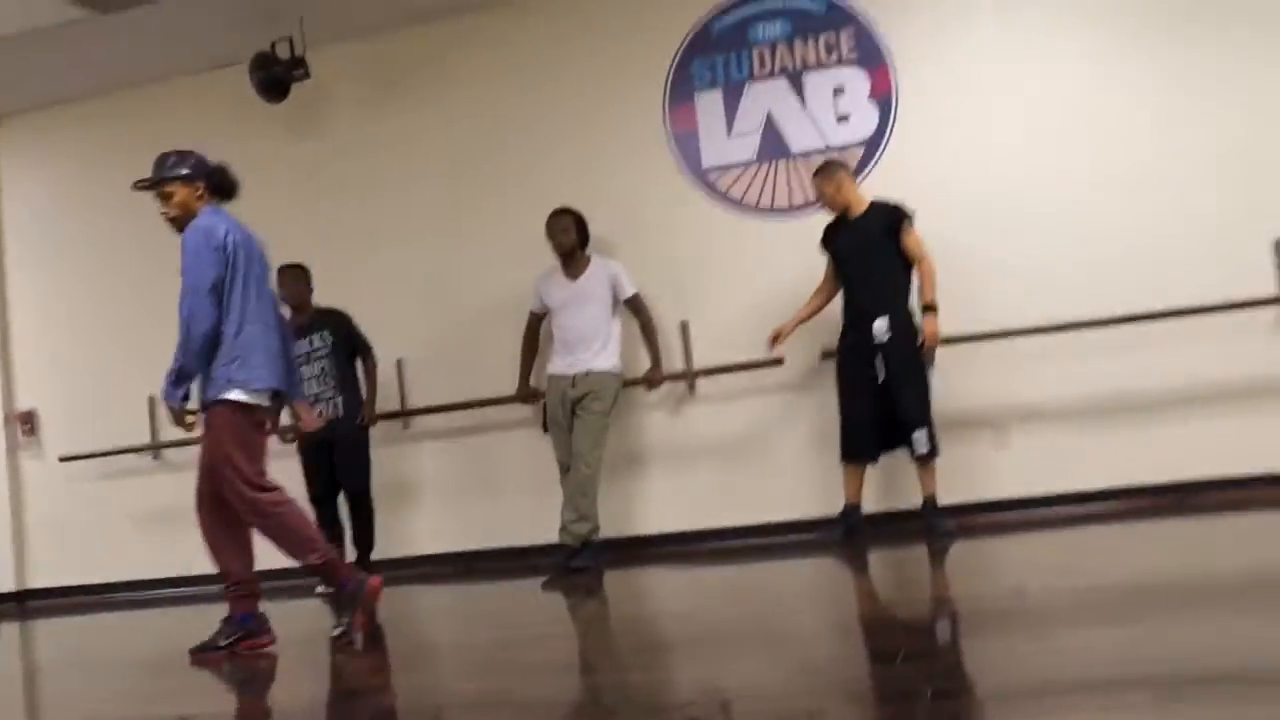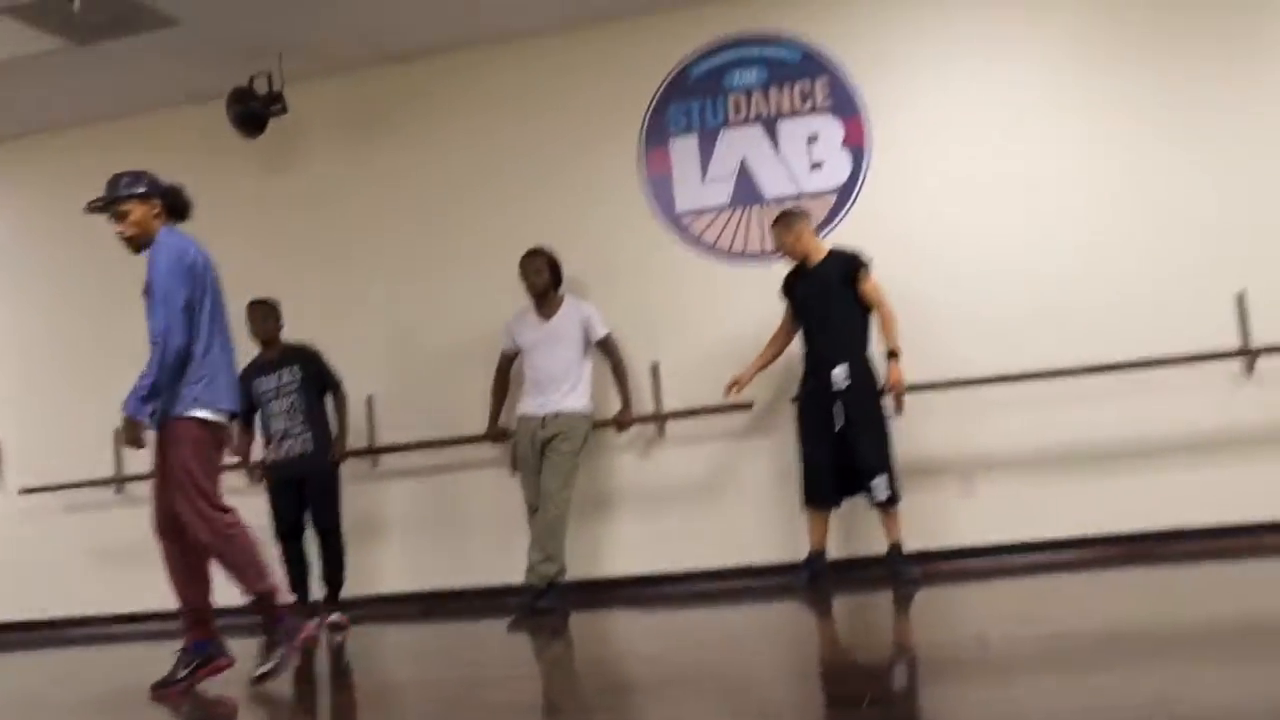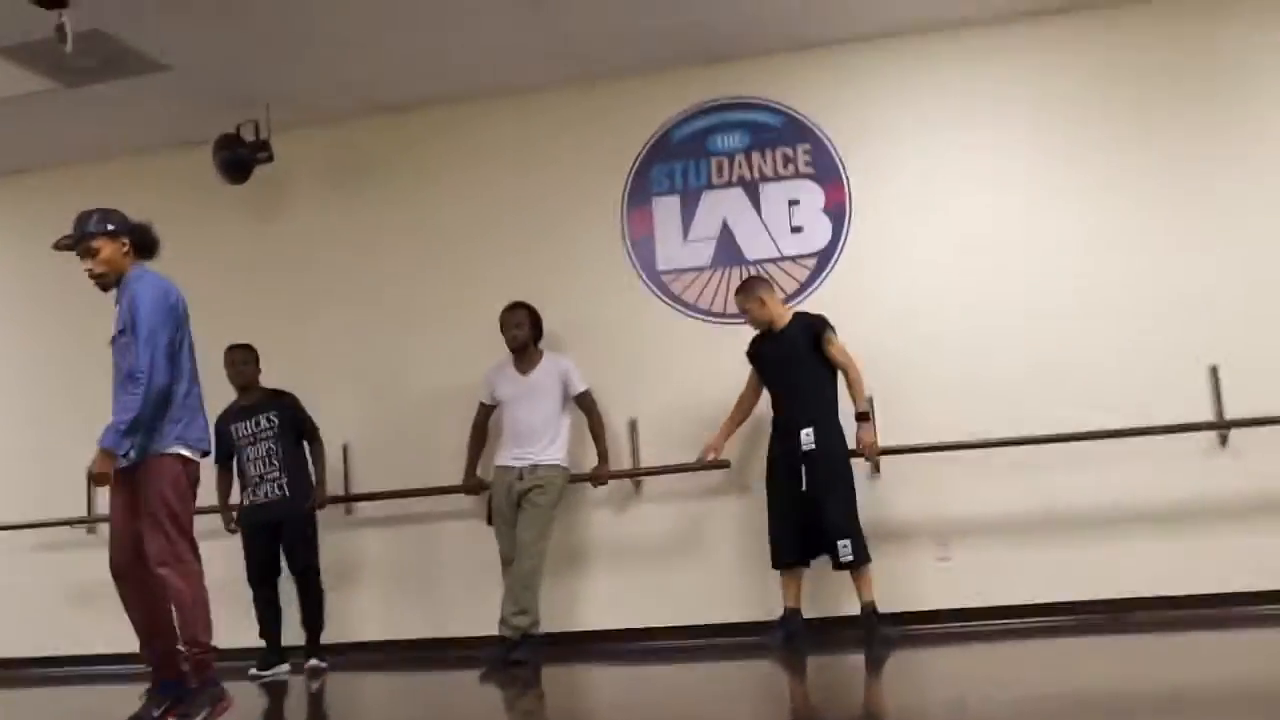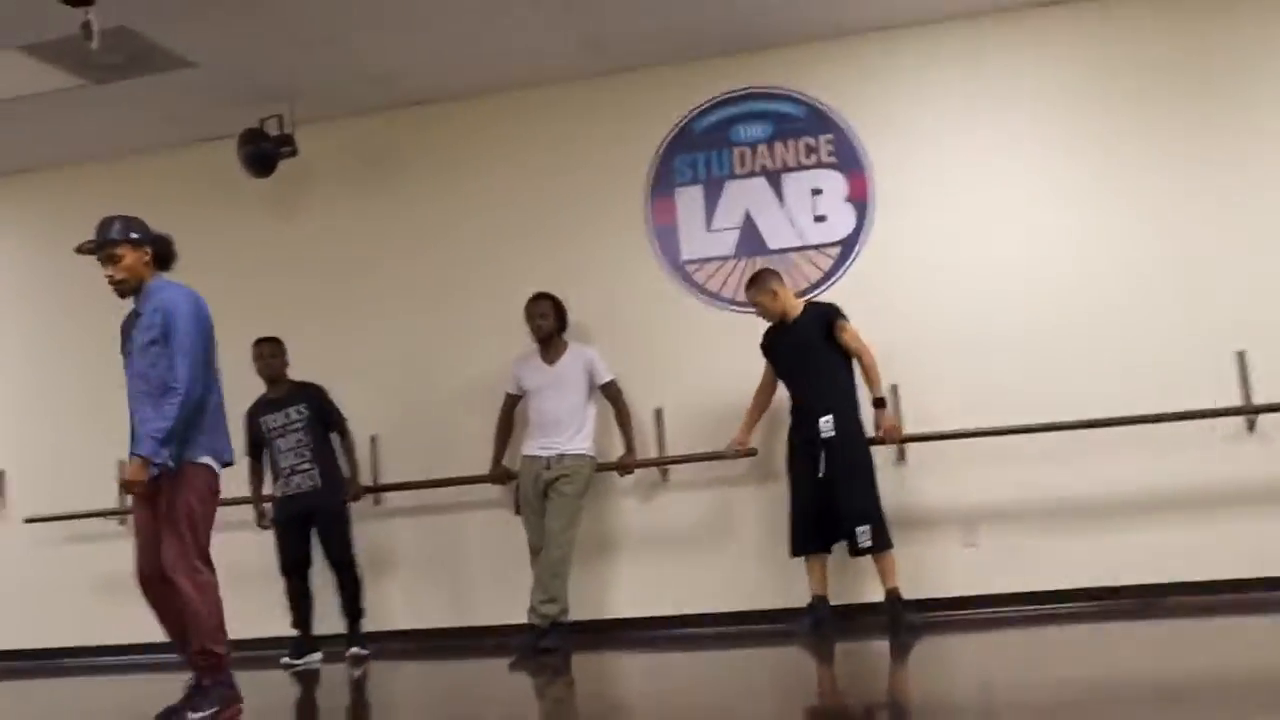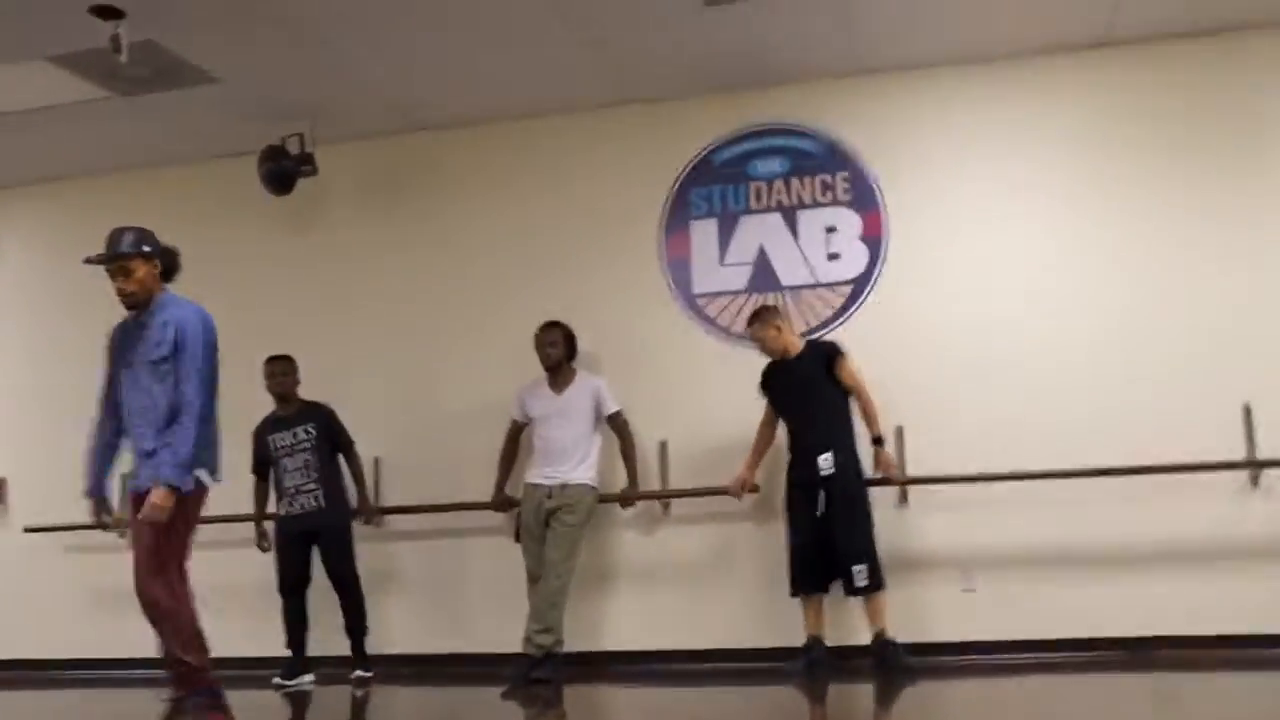
dt=0.1s
person 1, frame 1
left shoulder: (202, 233)
right shoulder: (242, 236)
left elbow: (200, 321)
right elbow: (276, 322)
left wrist: (175, 388)
right wrist: (296, 396)
left hip: (232, 383)
right hip: (256, 381)
left knee: (252, 493)
right knee: (215, 502)
left ankle: (348, 583)
right ankle: (244, 616)
person 1, frame 2
left shoulder: (170, 253)
right shoulder: (182, 257)
left elbow: (171, 341)
left wrist: (135, 408)
right wrist: (186, 414)
left hip: (194, 402)
right hip: (181, 413)
left knee: (204, 515)
right knee: (172, 526)
left ankle: (275, 620)
right ankle: (201, 645)
person 1, frame 3
left shoulder: (149, 292)
right shoulder: (134, 298)
left elbow: (154, 379)
left wrist: (111, 444)
left hip: (165, 444)
right hip: (140, 450)
left knee: (169, 556)
right knee: (127, 563)
left ankle: (202, 679)
right ankle: (168, 678)
person 1, frame 4
left shoulder: (179, 303)
right shoulder: (132, 321)
left elbow: (187, 388)
left wrist: (146, 455)
right wrist: (143, 456)
left hip: (188, 456)
right hip: (156, 463)
left knee: (184, 564)
right knee: (151, 571)
right ankle: (206, 679)
person 1, frame 5
left shoulder: (188, 321)
right shoulder: (121, 335)
left elbow: (195, 410)
right elbow: (111, 415)
left wrist: (170, 482)
right wrist: (97, 483)
left hip: (179, 475)
right hip: (147, 477)
left knee: (159, 579)
right knee: (151, 585)
person 2, frame 1
left shoulder: (890, 216)
right shoulder: (833, 234)
left elbow: (923, 263)
right elbow: (829, 286)
left wrist: (930, 313)
right wrist: (792, 323)
left hip: (897, 333)
right hip: (855, 338)
left knee: (913, 418)
right knee: (855, 424)
left ankle: (931, 507)
right ankle: (851, 512)
person 2, frame 2
left shoulder: (848, 265)
right shoulder: (794, 281)
left elbow: (882, 310)
right elbow: (785, 333)
left wrist: (893, 360)
right wrist: (750, 372)
left hip: (856, 379)
right hip: (815, 384)
left knee: (874, 463)
right knee: (818, 469)
left ankle: (896, 553)
right ankle: (816, 558)
person 2, frame 3
left shoulder: (813, 327)
right shoulder: (760, 347)
left elbow: (850, 370)
right elbow: (750, 396)
left wrist: (864, 422)
right wrist: (721, 437)
left hip: (824, 442)
right hip: (783, 447)
left knee: (841, 525)
right knee: (785, 532)
left ankle: (870, 613)
right ankle: (791, 618)
person 2, frame 4
left shoulder: (825, 316)
right shoulder: (773, 338)
left elbow: (863, 356)
right elbow: (767, 386)
left wrist: (880, 407)
right wrist: (745, 431)
left hip: (842, 428)
right hip: (803, 435)
left knee: (861, 510)
right knee: (808, 518)
left ankle: (894, 599)
right ankle: (819, 604)
person 2, frame 5
left shoulder: (825, 354)
right shoulder: (772, 375)
left elbow: (860, 393)
right elbow: (768, 425)
left wrist: (879, 445)
right wrist: (748, 470)
left hip: (840, 467)
right hip: (801, 474)
left knee: (857, 549)
right knee: (806, 557)
left ankle: (883, 642)
right ankle: (814, 645)
person 3, frame 1
left shoulder: (609, 271)
right shoulder: (545, 281)
left elbow: (642, 314)
right elbow: (532, 331)
left wrist: (656, 365)
right wrist: (523, 382)
left hip: (600, 376)
right hip: (558, 379)
left knee: (585, 460)
right knee: (568, 464)
left ankle: (573, 542)
right ankle: (584, 542)
person 3, frame 2
left shoulder: (581, 312)
right shoulder: (517, 322)
left elbow: (613, 355)
right elbow: (503, 370)
left wrist: (626, 406)
right wrist: (494, 421)
left hip: (569, 416)
right hip: (528, 419)
left knee: (553, 501)
right knee: (536, 505)
left ankle: (539, 584)
right ankle: (550, 583)
person 3, frame 3
left shoulder: (561, 367)
right shoulder: (496, 375)
left elbow: (591, 411)
right elbow: (481, 423)
left wrist: (603, 461)
right wrist: (470, 472)
left hip: (546, 470)
right hip: (505, 471)
left knee: (528, 553)
right knee: (510, 556)
left ankle: (513, 635)
right ankle: (524, 635)
person 3, frame 4
left shoulder: (586, 357)
right shoulder: (522, 365)
left elbow: (617, 400)
right elbow: (507, 412)
left wrist: (629, 450)
right wrist: (497, 462)
left hip: (573, 459)
right hip: (532, 460)
left knee: (556, 543)
right knee: (539, 546)
left ankle: (542, 623)
right ankle: (552, 622)
person 3, frame 5
left shoulder: (594, 387)
right shoulder: (529, 393)
left elbow: (622, 432)
right elbow: (512, 439)
left wrist: (632, 483)
right wrist: (499, 489)
left hip: (576, 489)
right hip: (535, 489)
left knee: (555, 572)
right knee: (536, 575)
left ankle: (537, 652)
right ankle: (548, 652)
person 4, frame 1
left shoulder: (335, 321)
left elbow: (367, 357)
left wrist: (370, 403)
left hip: (348, 423)
right hip: (310, 430)
left knee: (357, 491)
right knee: (322, 498)
left ankle: (363, 563)
person 4, frame 2
left shoulder: (305, 357)
right shoulder: (249, 376)
left elbow: (337, 393)
right elbow: (246, 423)
left wrist: (340, 438)
right wrist: (247, 460)
left hip: (318, 459)
right hip: (280, 467)
left knee: (328, 528)
right knee: (288, 535)
left ankle: (332, 602)
right ankle: (303, 606)
person 4, frame 3
left shoulder: (283, 402)
right shoulder: (225, 420)
left elbow: (314, 440)
right elbow: (224, 468)
left wrist: (320, 485)
right wrist: (224, 508)
left hip: (295, 505)
right hip: (254, 512)
left knee: (306, 573)
right knee: (261, 580)
left ankle: (314, 647)
right ankle: (273, 653)
person 4, frame 4
left shoulder: (312, 395)
right shoulder: (256, 413)
left elbow: (343, 432)
right elbow: (256, 460)
left wrist: (353, 476)
right wrist: (257, 502)
left hip: (327, 494)
right hip: (287, 502)
left knee: (342, 561)
right knee: (293, 569)
left ankle: (355, 633)
right ankle: (305, 642)
person 4, frame 5
left shoulder: (320, 415)
right shoulder: (263, 431)
left elbow: (350, 453)
right elbow: (262, 479)
left wrist: (364, 498)
right wrist: (258, 523)
left hip: (330, 515)
right hip: (289, 522)
left knee: (346, 582)
right knee: (291, 589)
left ankle: (360, 654)
right ankle: (299, 663)
